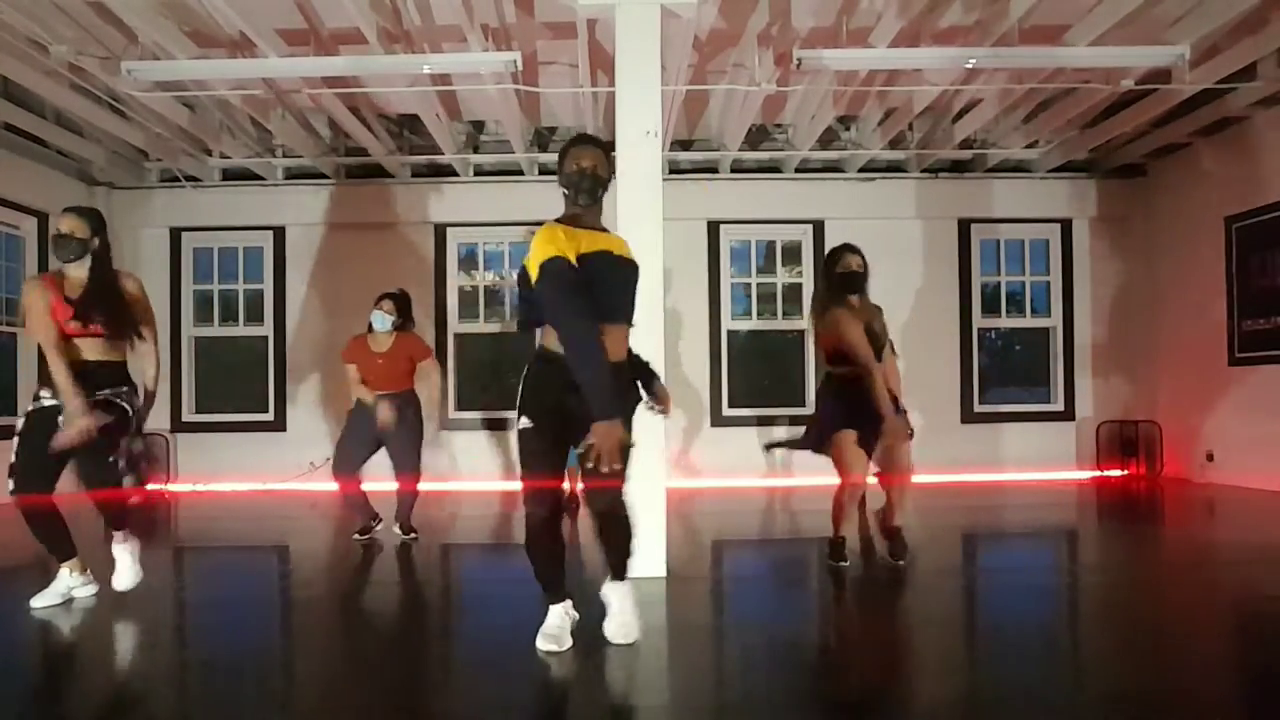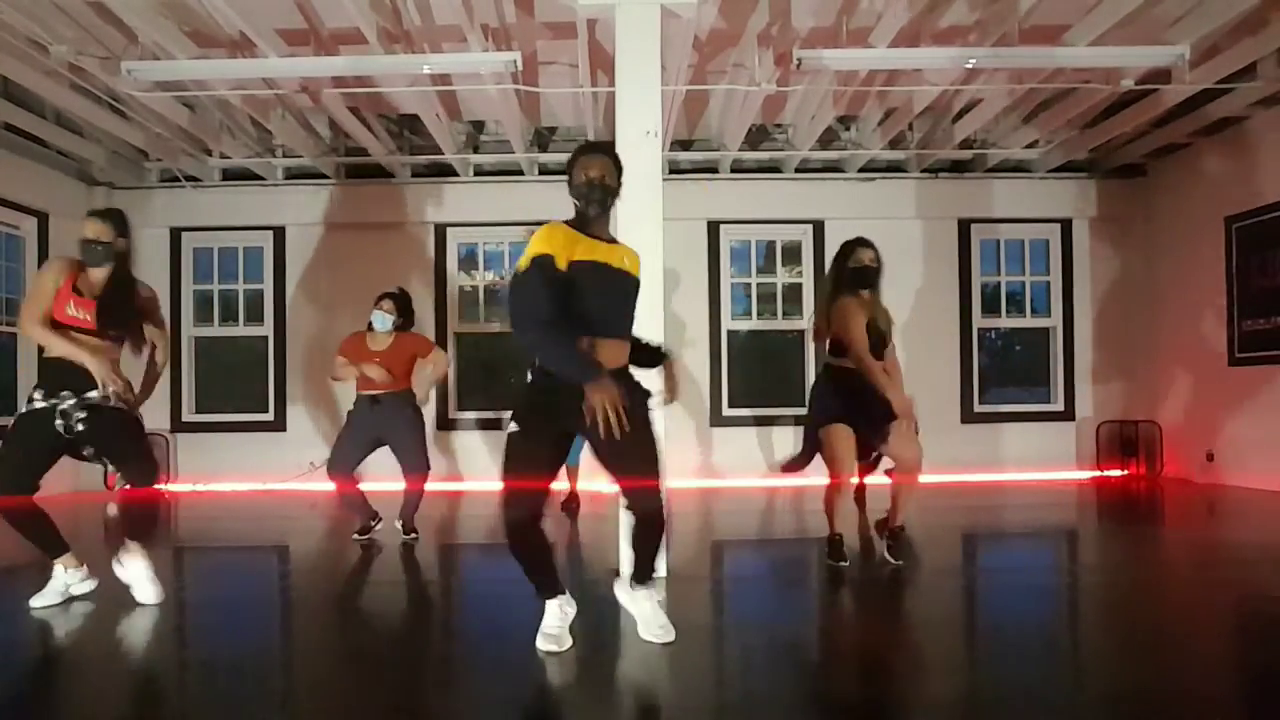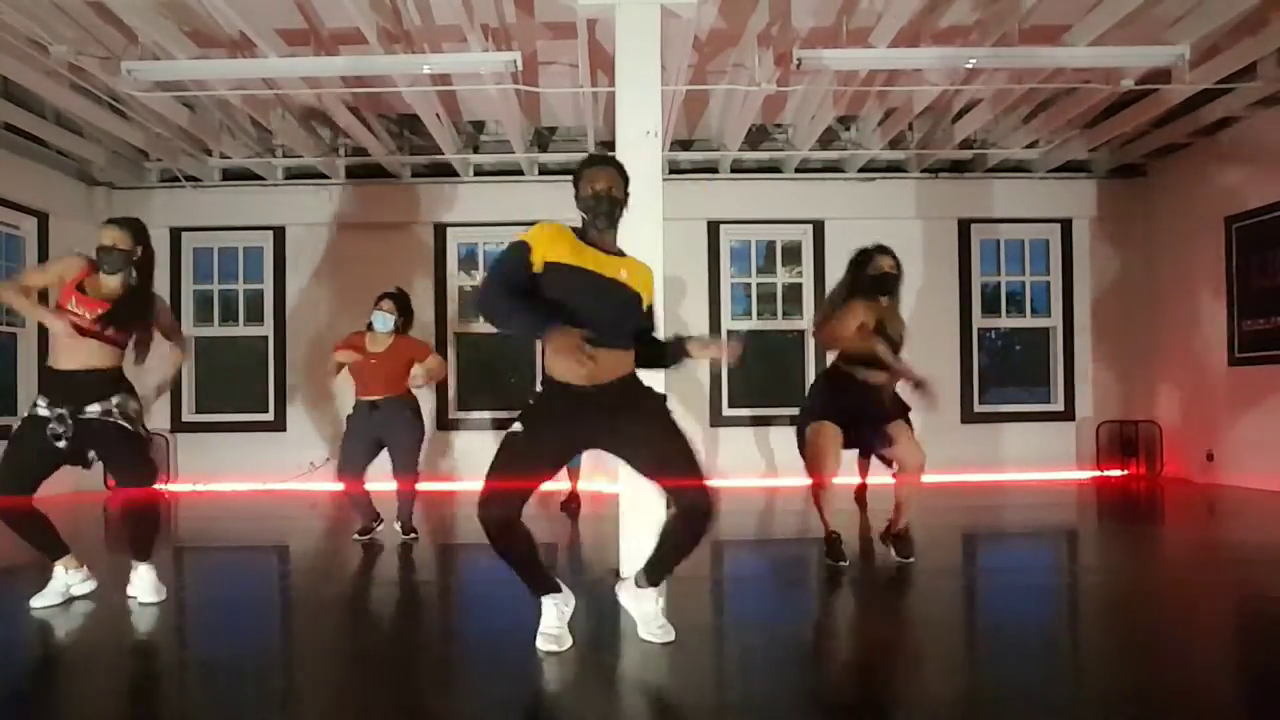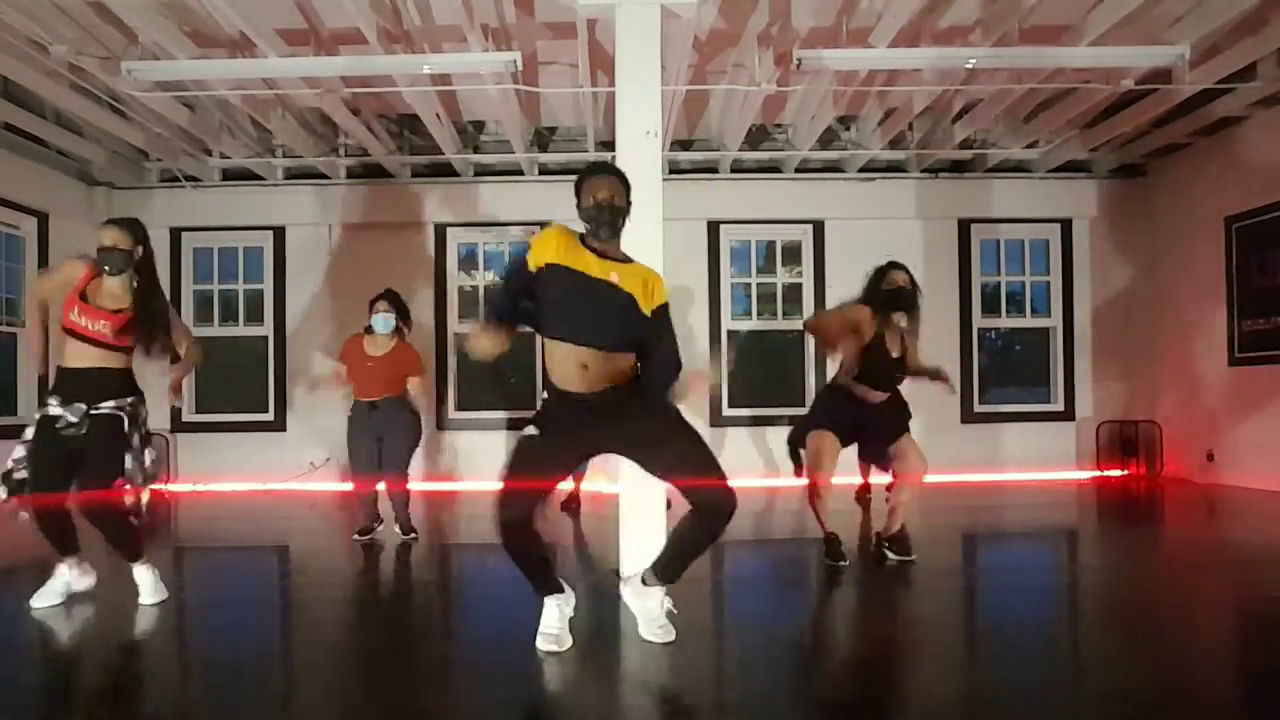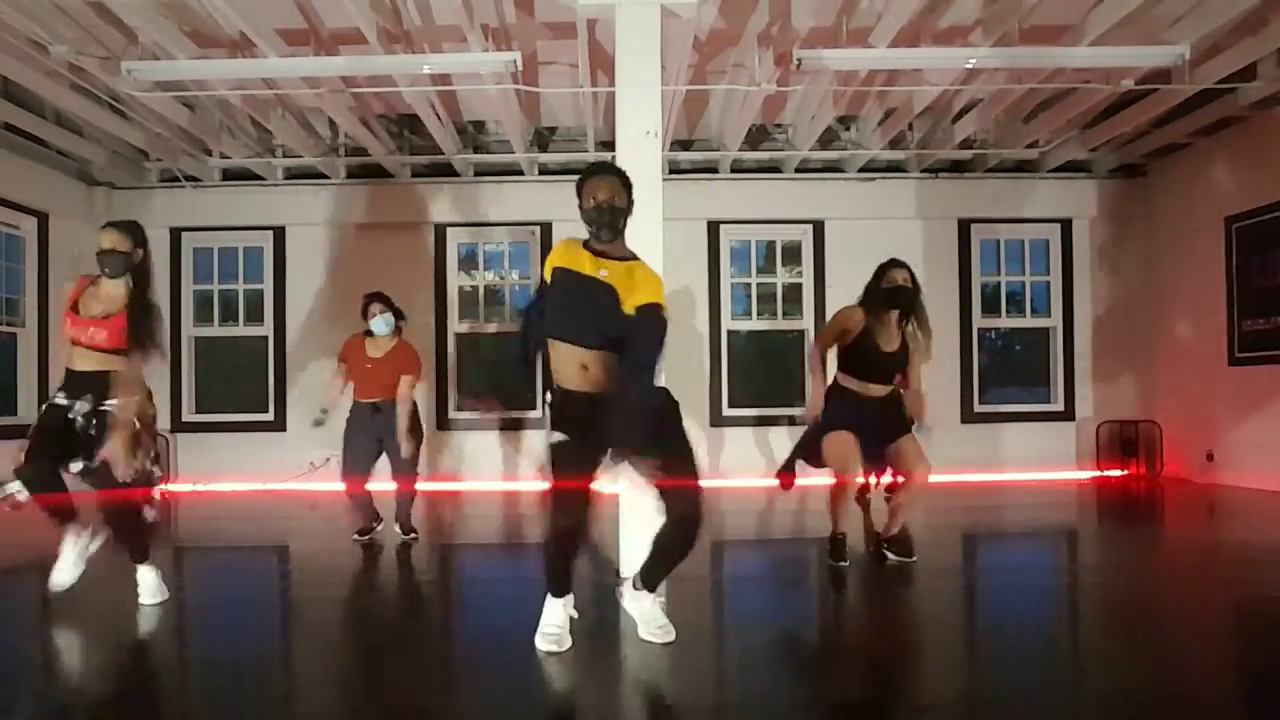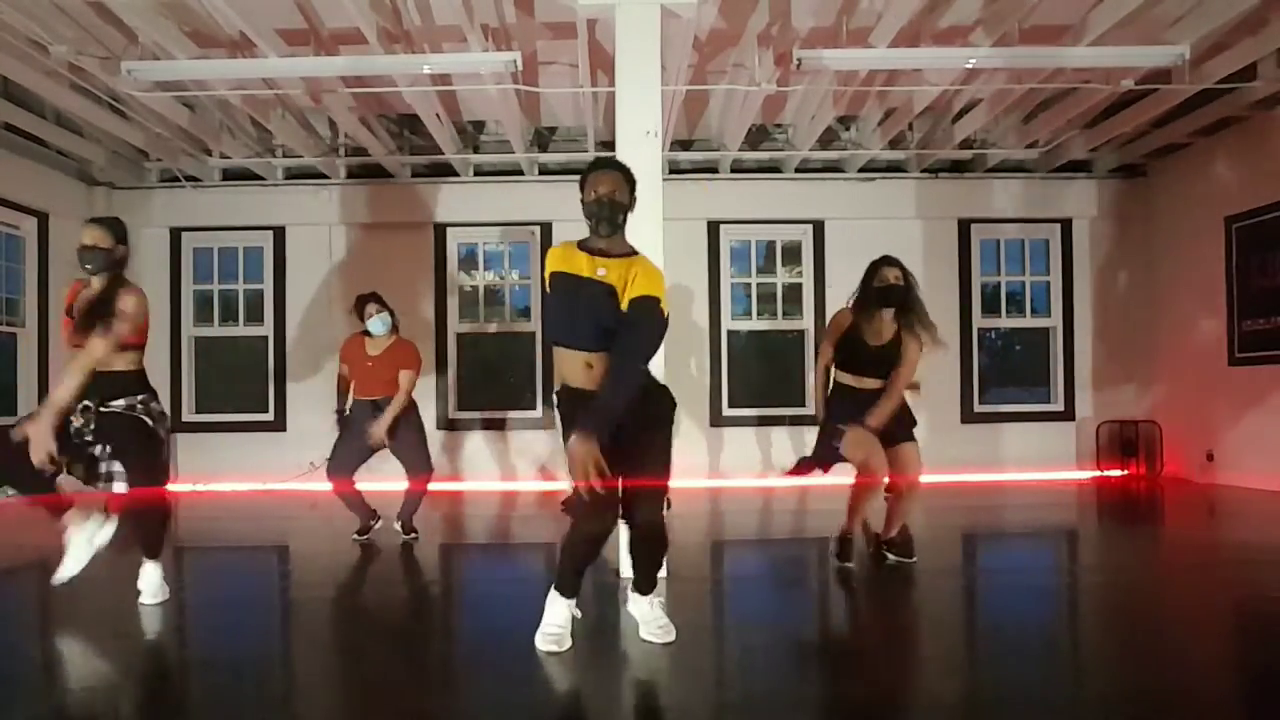
dt=0.1s
person 1, frame 1
left shoulder: (619, 250)
right shoulder: (552, 242)
right elbow: (571, 325)
right wrist: (602, 412)
left hip: (611, 386)
right hip: (554, 382)
left knee: (605, 496)
right knee: (541, 506)
left ankle: (618, 586)
right ankle: (558, 606)
person 1, frame 2
left shoulder: (628, 262)
right shoulder: (550, 241)
right elbow: (531, 321)
left wrist: (658, 356)
right wrist: (589, 378)
left hip: (615, 391)
right hip: (548, 393)
left knee: (650, 503)
right knee: (518, 514)
left ankle: (640, 590)
right ankle: (556, 601)
person 1, frame 3
left shoulder: (638, 277)
right shoulder: (546, 240)
right elbow: (493, 295)
left wrist: (687, 347)
right wrist: (546, 330)
left hip: (629, 402)
right hip: (558, 404)
left knee: (697, 503)
right knee: (495, 509)
left ankle: (643, 590)
right ankle: (553, 598)
person 1, frame 4
left shoulder: (646, 284)
right shoulder: (549, 245)
left elbow: (662, 362)
right elbow: (510, 297)
left wrist: (676, 384)
right wrist: (494, 327)
left hip: (633, 405)
right hip: (563, 409)
left knee: (718, 502)
right knee: (512, 512)
left ankle: (651, 587)
right ankle: (555, 598)
person 1, frame 5
left shoulder: (645, 281)
right shoulder: (561, 257)
left elbow: (639, 371)
right elbow: (534, 322)
left wrist: (634, 447)
left hip: (635, 407)
right hip: (573, 408)
left knee: (686, 509)
right knee: (567, 516)
left ankle: (642, 591)
right ankle: (558, 601)
person 1, frame 6
left shoulder: (644, 276)
right shoulder: (559, 258)
left elbow: (631, 363)
left wrist: (592, 431)
left hip: (638, 402)
right hip: (578, 405)
left knee: (647, 513)
right knee: (597, 511)
left ankle: (644, 597)
right ankle: (564, 600)
person 2, frame 1
left shoulder: (124, 285)
right shoulder: (40, 288)
left elbow: (148, 346)
right elbow: (50, 350)
left wrist: (146, 403)
right wrist: (75, 407)
left hip: (109, 392)
right hip: (57, 396)
left knee: (94, 471)
right knee: (27, 491)
left ankle: (122, 538)
right ankle: (73, 573)
person 2, frame 2
left shoulder: (136, 293)
right shoulder: (59, 272)
left elbow: (160, 347)
left wrist: (141, 395)
right wrist: (90, 358)
left hip: (101, 397)
right hip: (49, 397)
left knee: (141, 471)
left ankle: (133, 554)
right ankle: (70, 570)
person 2, frame 3
left shoulder: (146, 302)
right shoulder: (73, 268)
left elbow: (179, 346)
left wrist: (159, 388)
right wrist: (47, 315)
left hip: (107, 403)
right hip: (53, 403)
left knee: (139, 485)
left ankle: (143, 569)
right ankle: (71, 570)
person 2, frame 4
left shoulder: (150, 303)
right shoulder: (79, 272)
left elbow: (189, 350)
right elbow: (38, 292)
left wrist: (176, 379)
right wrist: (36, 337)
left hip: (113, 404)
right hip: (63, 402)
left knee: (94, 498)
right knee: (41, 495)
left ankle: (143, 569)
right ankle: (70, 568)
person 2, frame 5
left shoulder: (142, 309)
right shoulder: (79, 289)
left elbow: (134, 377)
left wrist: (121, 432)
left hip: (115, 404)
right hip: (70, 399)
left knee: (119, 495)
right knee: (37, 468)
left ankle: (145, 569)
right ankle: (77, 533)
person 2, frame 6
left shoulder: (129, 299)
right shoulder: (76, 292)
left elbow: (92, 358)
left wrist: (45, 421)
left hip: (128, 403)
right hip: (80, 404)
left knee: (147, 493)
left ankle: (151, 569)
right ankle: (81, 521)
person 3, frame 1
left shoulder: (872, 312)
right shoulder: (839, 316)
left elbow: (886, 361)
right elbow: (869, 366)
left wrist: (897, 407)
right wrist: (890, 417)
left hip: (876, 398)
right hip: (841, 399)
left knee: (900, 467)
right knee: (854, 480)
left ankle: (891, 526)
right ankle: (838, 539)
person 3, frame 2
left shoulder: (877, 309)
right shoulder: (846, 306)
left elbow: (887, 358)
right elbow: (864, 358)
left wrist: (902, 403)
right wrist: (898, 399)
left hip: (869, 394)
right hip: (836, 392)
left knee: (911, 457)
right knee: (844, 474)
left ankle: (893, 526)
right ankle: (834, 537)
person 3, frame 3
left shoulder: (891, 316)
right shoulder: (857, 308)
right elbow: (827, 336)
left wrist: (913, 378)
right wrist: (875, 347)
left hip: (874, 398)
right hip: (835, 395)
left knee: (914, 460)
right knee: (823, 472)
left ankle: (897, 530)
right ankle: (831, 535)
person 3, frame 4
left shoulder: (906, 334)
right shoulder: (863, 316)
left elbow: (909, 367)
right elbow: (813, 324)
left wrist: (933, 372)
right wrist: (840, 340)
left hip: (881, 411)
right hip: (840, 407)
left knee: (914, 470)
right knee: (819, 477)
left ankle: (889, 535)
right ankle: (830, 537)
person 3, frame 5
left shoulder: (911, 337)
right shoulder: (854, 317)
left elbow: (911, 382)
right elbow: (818, 349)
left wrist: (915, 400)
right wrist: (817, 393)
left hip: (883, 411)
right hip: (841, 407)
left knee: (918, 471)
right knee: (848, 476)
left ankle: (891, 534)
right ankle: (837, 537)
person 3, frame 6
left shoulder: (909, 335)
right shoulder: (844, 320)
left elbow: (900, 386)
right elbow: (822, 364)
left wrist: (871, 425)
right wrist: (824, 409)
left hip: (887, 412)
right hip: (846, 409)
left knee: (910, 479)
right knee: (875, 471)
left ankle: (889, 536)
right ankle: (847, 534)
person 4, frame 1
left shoulder: (410, 342)
right shoulder: (355, 345)
right elbow: (354, 383)
right wrist: (377, 403)
left hip: (403, 412)
right hip: (365, 412)
left knee: (408, 472)
right knee: (342, 470)
left ankle: (403, 520)
right ankle: (369, 519)
person 4, frame 2
left shoulder: (409, 341)
right shoulder: (354, 341)
left elbow: (442, 361)
right elbow: (337, 373)
left wrist: (426, 386)
right wrist: (365, 369)
left hip: (401, 411)
right hip: (364, 412)
left knee: (417, 471)
right knee: (337, 469)
left ankle: (406, 520)
right ankle: (369, 519)
person 4, frame 3
left shoulder: (407, 345)
right shoulder: (353, 341)
left elbow: (439, 366)
left wrist: (425, 377)
right wrist: (338, 358)
left hip: (401, 414)
right hip: (364, 415)
left knee: (405, 474)
right knee: (348, 474)
left ankle: (404, 521)
right ankle: (370, 520)
person 4, frame 4
left shoulder: (406, 351)
right shoulder: (353, 344)
left elbow: (416, 390)
right elbow: (343, 375)
left wrist: (424, 409)
left hip: (399, 415)
right hip: (363, 415)
left knee: (394, 476)
right knee: (363, 477)
left ankle: (402, 521)
right ankle: (371, 520)
person 4, frame 5
left shoulder: (406, 353)
right shoulder: (353, 344)
left elbow: (405, 395)
right elbow: (341, 376)
left wrist: (404, 434)
right wrist: (326, 409)
left hip: (396, 417)
right hip: (362, 417)
left knee: (406, 474)
right knee: (353, 478)
left ankle: (403, 521)
right ankle: (370, 520)
person 4, frame 6
left shoulder: (405, 348)
right shoulder: (353, 345)
left elbow: (404, 391)
right elbow: (343, 377)
left wrist: (384, 421)
right wrist: (341, 410)
left hip: (400, 416)
right hip: (360, 416)
left knee: (421, 471)
right knee: (337, 472)
left ankle: (405, 520)
right ankle: (368, 518)
